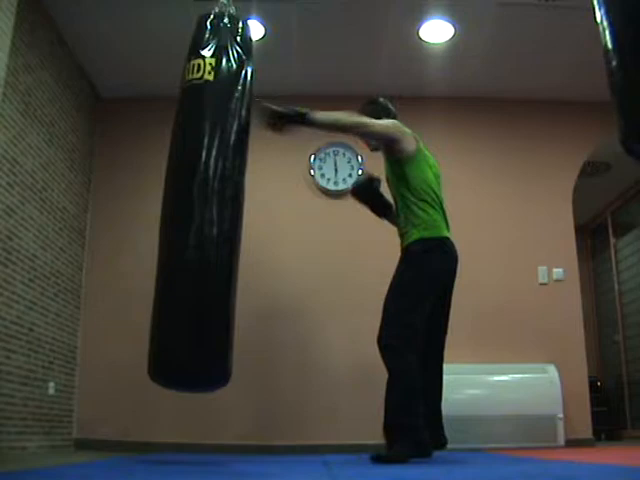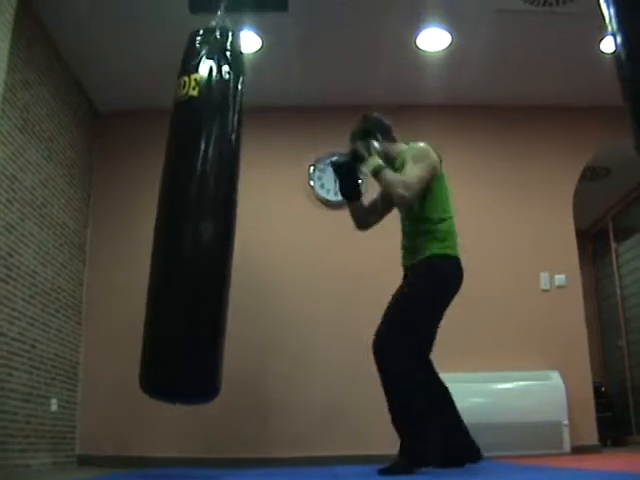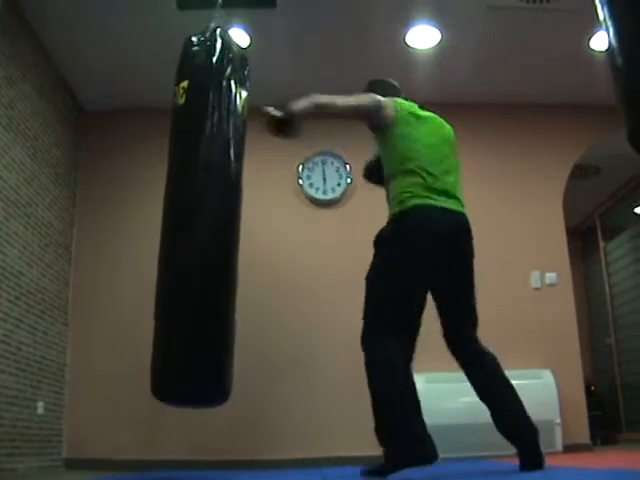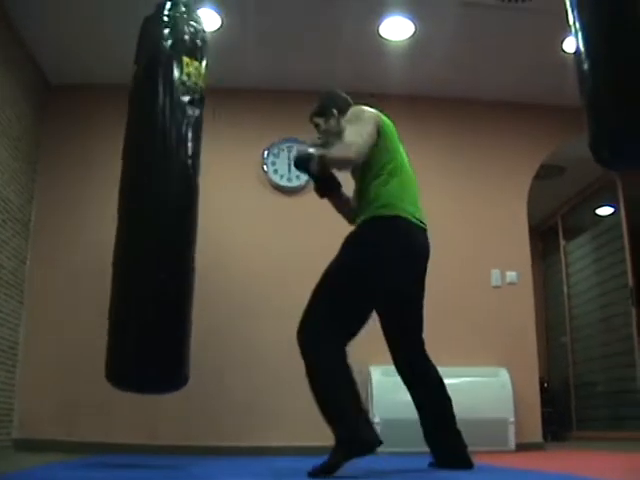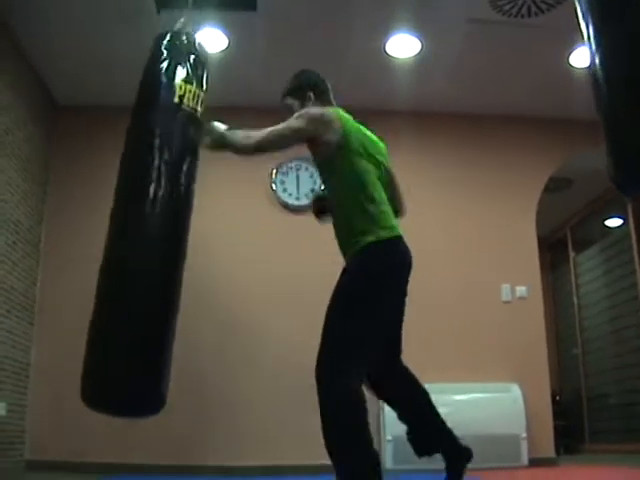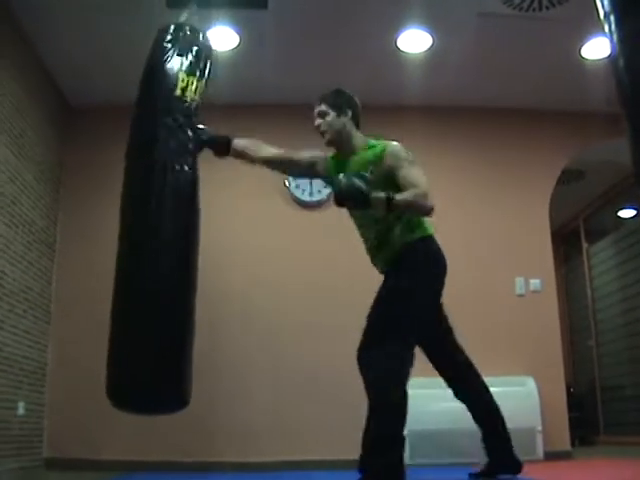
dt=0.7s
person 1, frame 1
left shoulder: (396, 132)
right shoulder: (413, 154)
left elbow: (349, 122)
left wrist: (298, 114)
right wrist: (376, 201)
left hip: (425, 252)
right hip: (440, 252)
left knee: (396, 340)
right knee: (425, 348)
left ankle: (409, 439)
right ankle: (430, 433)
person 1, frame 2
left shoulder: (421, 154)
right shoulder: (395, 173)
left elbow: (404, 193)
right elbow: (363, 222)
left wrist: (371, 162)
right wrist: (349, 186)
left hip: (436, 266)
right hip: (421, 268)
left knee: (391, 347)
right knee: (411, 358)
left ankle: (417, 448)
right ankle: (457, 446)
person 1, frame 3
left shoulder: (384, 107)
right shoulder: (443, 127)
left elbow: (321, 104)
left wrist: (286, 113)
left hip: (414, 227)
right hip: (455, 227)
left knee: (384, 338)
right knee: (465, 341)
left ankle: (408, 444)
right ankle: (525, 440)
person 1, frame 4
left shoulder: (362, 116)
right shoulder: (373, 134)
left elbow: (351, 156)
left wrist: (313, 156)
right wrist: (327, 186)
left hip: (384, 237)
right hip: (412, 240)
left knee: (318, 334)
right knee: (409, 349)
left ankle: (354, 434)
person 1, frame 5
left shoulder: (323, 120)
right shoulder: (368, 137)
left elbow: (254, 143)
right elbow: (398, 206)
left wrist: (220, 135)
left hip: (377, 257)
right hip: (384, 255)
left knee: (338, 368)
right knee: (381, 365)
right ankle: (448, 447)
person 1, frame 6
left shoulder: (389, 152)
right shoulder: (329, 162)
left elbow: (425, 202)
right elbow: (273, 156)
left wrist: (378, 199)
right wrist: (223, 143)
left hip: (420, 260)
right hip: (401, 267)
left knee: (379, 357)
right knee: (449, 360)
